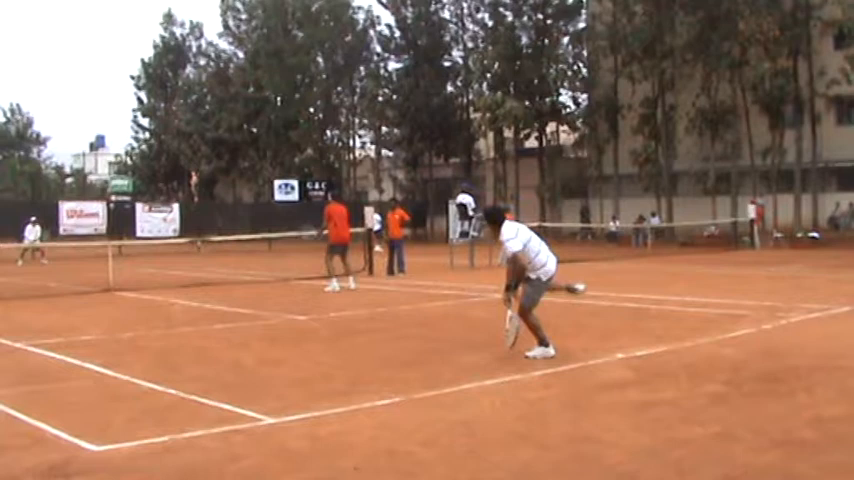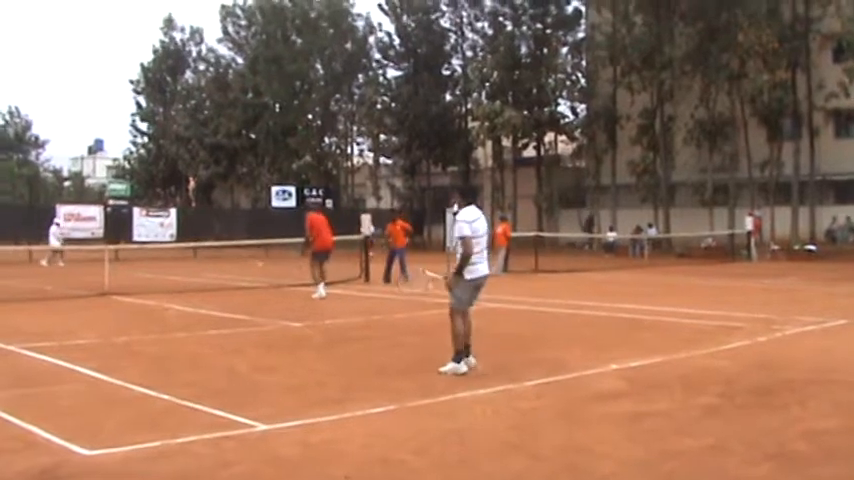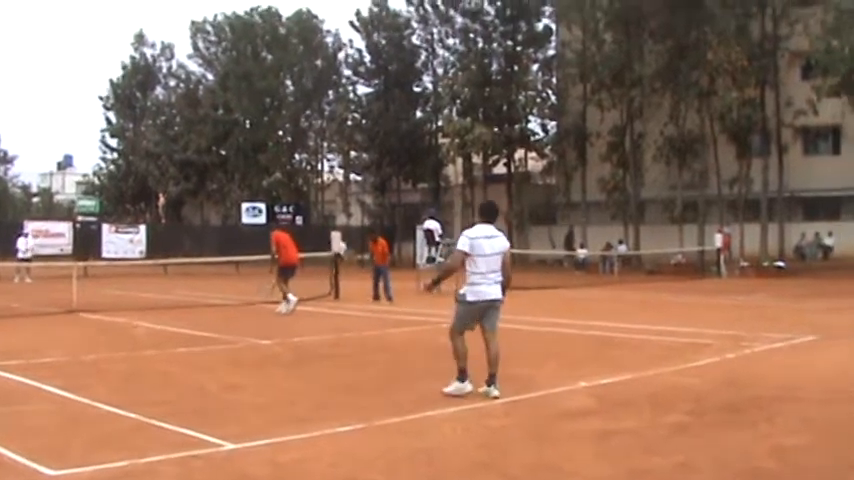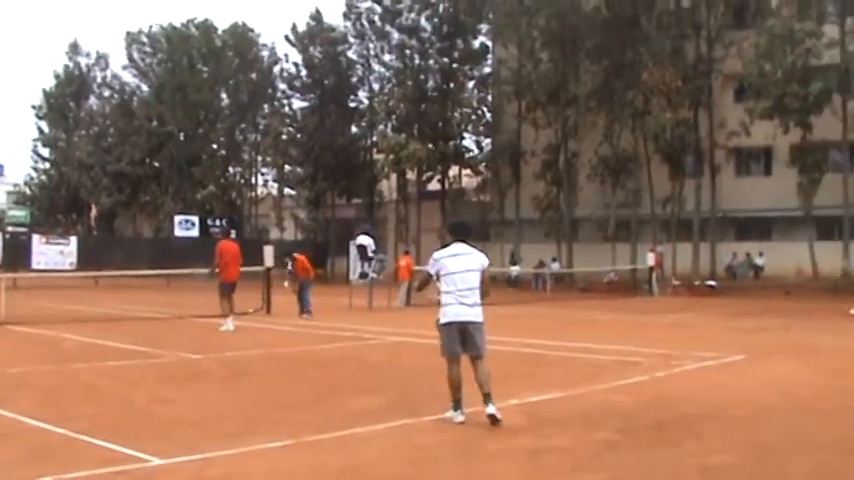
dt=0.7s
person 1, frame 1
left shoulder: (507, 239)
right shoulder: (513, 227)
left elbow: (522, 266)
right elbow: (512, 262)
left wrist: (510, 289)
right wrist: (508, 289)
left hip: (540, 272)
right hip: (548, 263)
left knee: (524, 311)
left ankle: (544, 346)
right ankle: (572, 288)
person 1, frame 2
left shoulder: (462, 219)
right shoulder: (479, 215)
left elbow: (467, 251)
left wrist: (456, 274)
left hip: (468, 274)
right hip: (480, 271)
left knee: (456, 313)
right knee: (463, 311)
left ankle: (458, 361)
right ankle: (466, 355)
person 1, frame 3
left shoulder: (469, 235)
right shoulder: (502, 239)
left elbow: (454, 265)
right elbow: (507, 273)
left wrist: (434, 283)
right wrist: (503, 293)
left hip: (473, 295)
right hip: (494, 295)
left knee: (455, 333)
right knee: (491, 338)
left ankle: (462, 381)
right ankle: (491, 385)
person 1, frame 4
left shoulder: (439, 256)
right shoulder: (480, 257)
left elbow: (423, 283)
right elbow: (485, 291)
left wrist: (416, 289)
left hip: (449, 315)
right hip: (474, 315)
left knee: (453, 362)
right knee: (479, 360)
left ankle: (457, 410)
right ankle: (489, 404)
